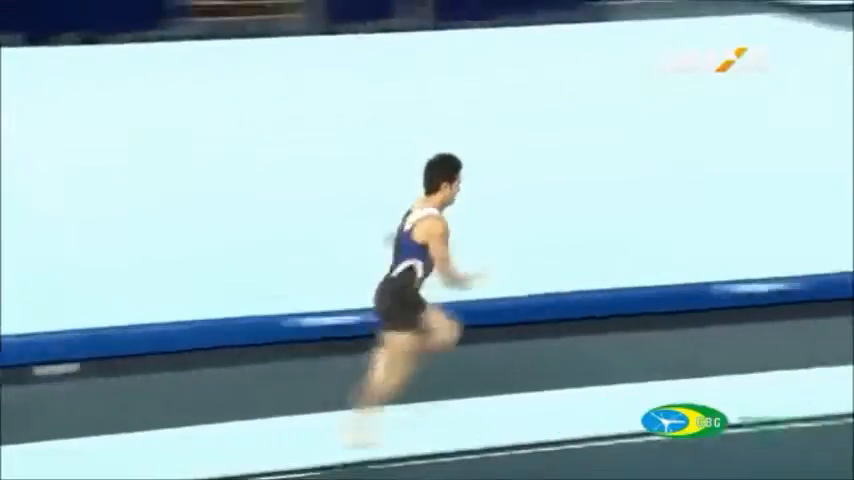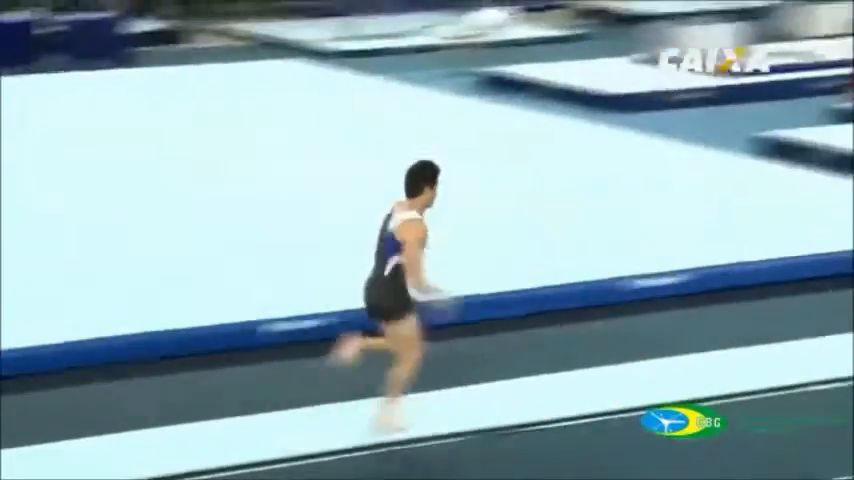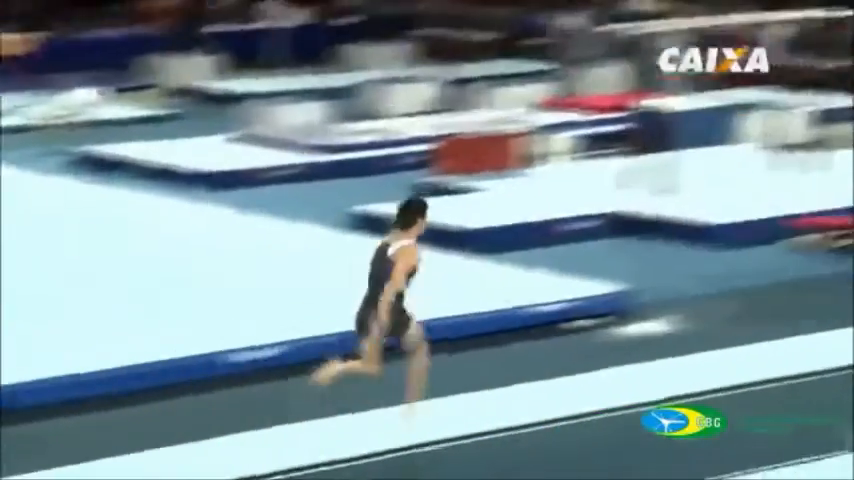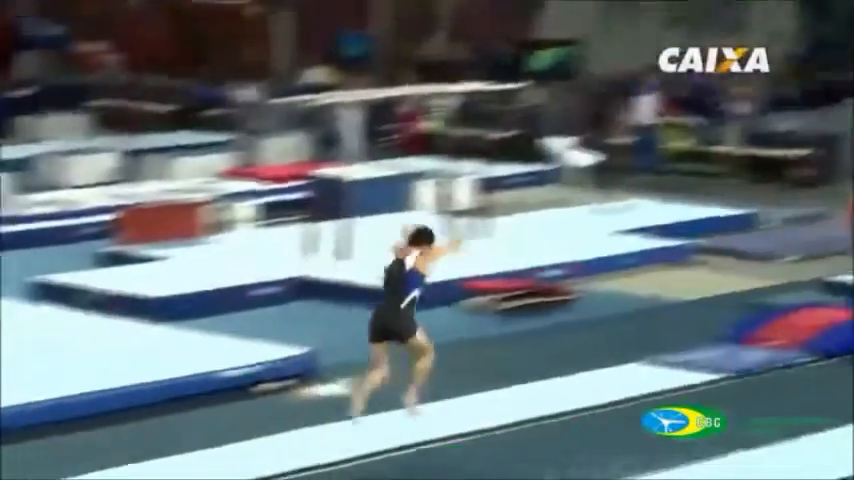
dt=0.4s
person 1, frame 1
left shoulder: (418, 208)
right shoulder: (435, 224)
right elbow: (445, 272)
right wrist: (464, 279)
left hip: (392, 290)
right hip: (399, 300)
left knee: (448, 333)
right knee: (397, 367)
left ankle: (384, 356)
right ankle: (361, 426)
person 1, frame 2
left shoulder: (395, 212)
right shoulder: (415, 227)
right elbow: (415, 279)
right wrist: (432, 292)
left hip: (377, 286)
right hip: (390, 293)
left knee: (401, 345)
right knee: (414, 353)
left ankle: (356, 345)
right ankle: (388, 412)
person 1, frame 3
left shoulder: (385, 243)
right shoulder: (409, 254)
right elbow: (392, 288)
right wrist: (381, 324)
left hip: (366, 310)
right hip: (388, 313)
left knee: (370, 369)
right knee: (420, 351)
left ankle: (337, 368)
right ankle: (412, 405)
person 1, frame 4
left shoulder: (397, 255)
right shoulder: (424, 258)
right elbow: (451, 246)
left wrist: (408, 234)
left hip: (378, 319)
right hip: (400, 319)
left knee: (379, 370)
right knee: (427, 353)
left ankle: (358, 401)
right ankle: (412, 394)
